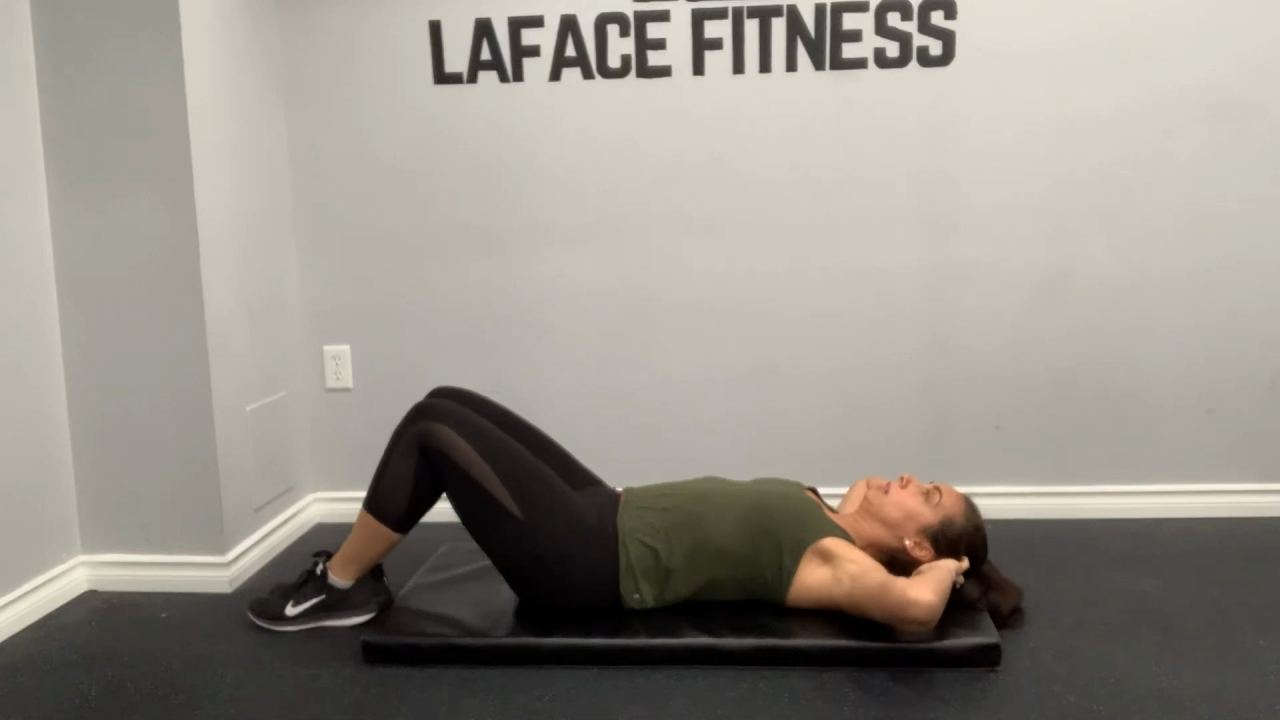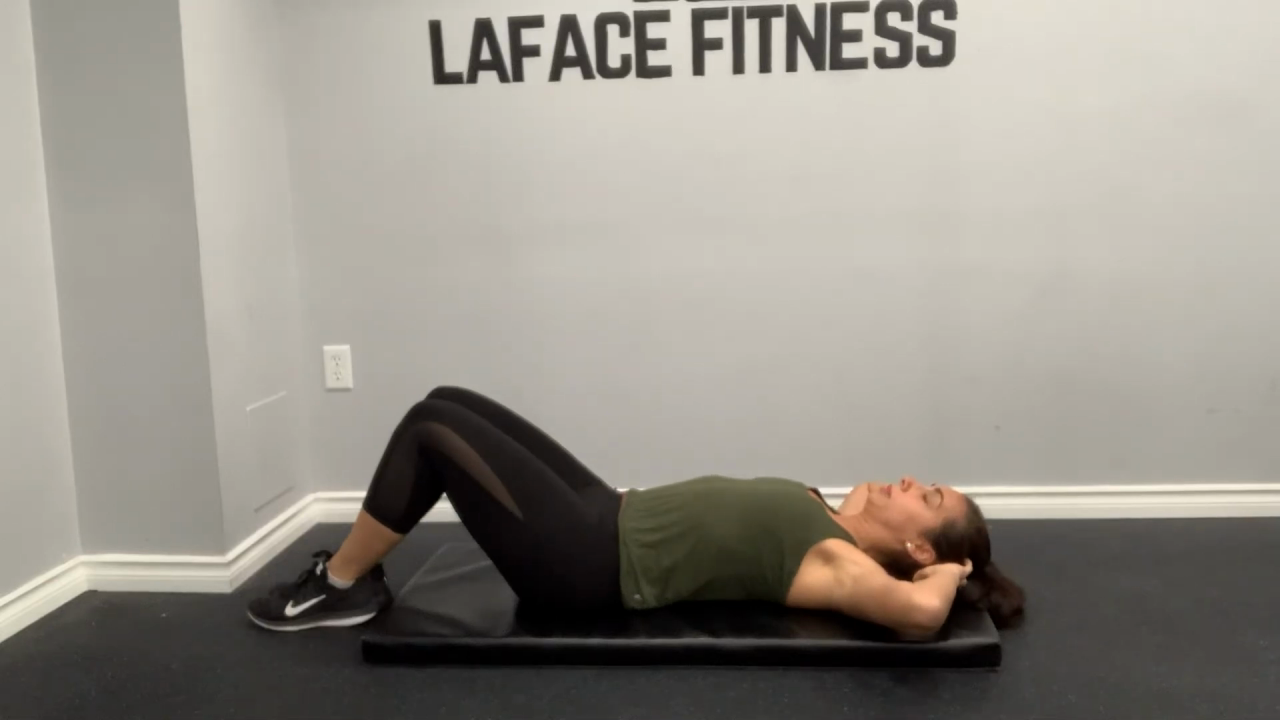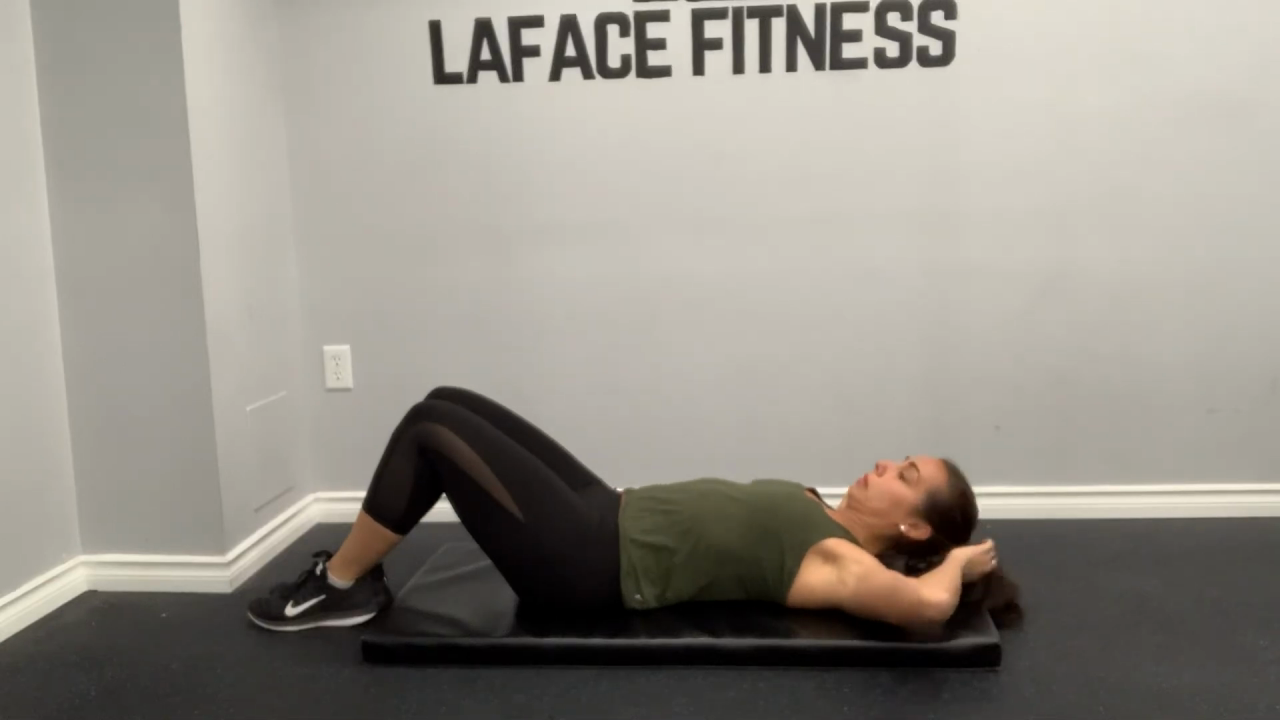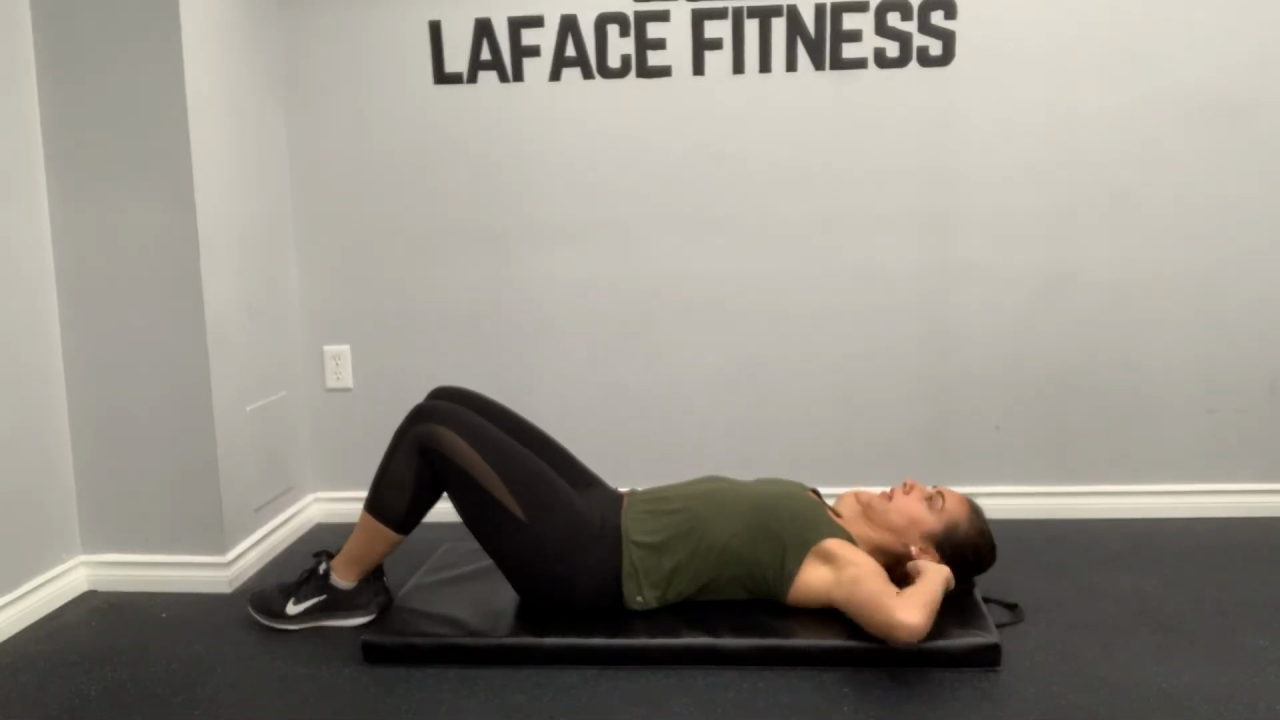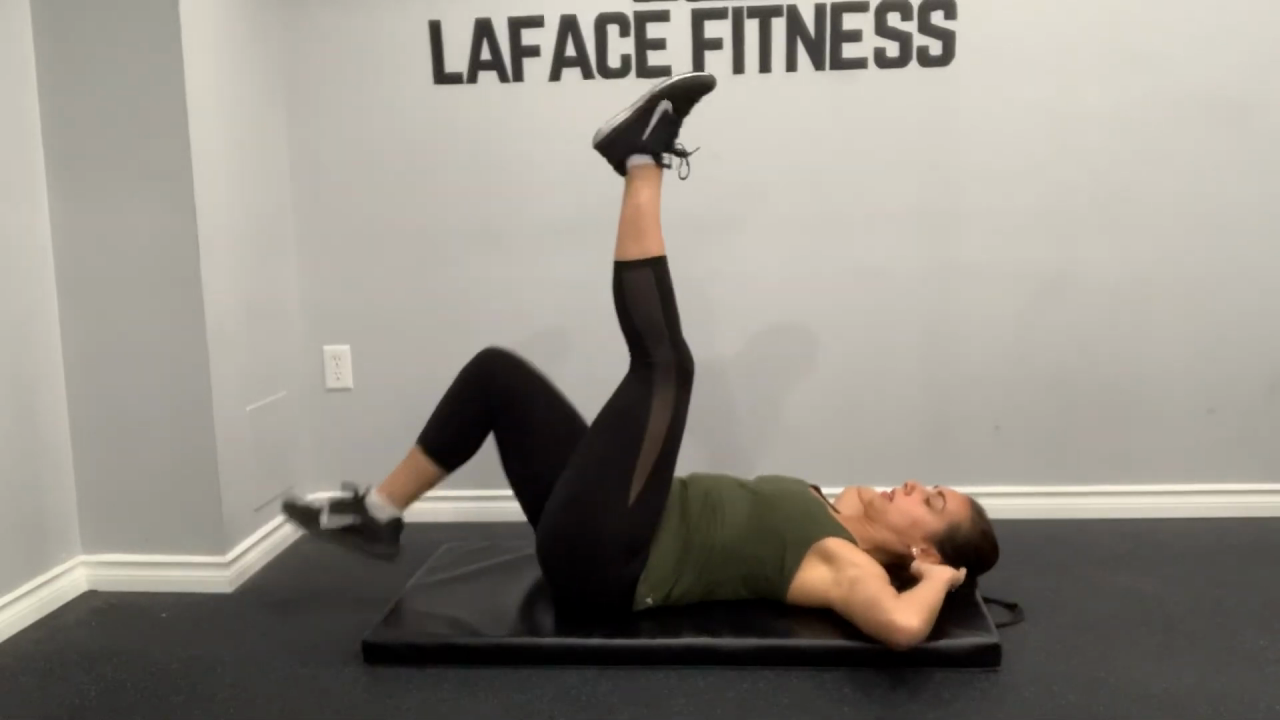
dt=1s
person 1, frame 1
left shoulder: (837, 566)
right shoulder: (830, 528)
left elbow: (916, 607)
left wrist: (945, 573)
right wrist: (860, 498)
left hip: (587, 566)
right hip: (605, 519)
left knee: (430, 430)
right knee: (448, 404)
left ankle: (339, 586)
right ankle: (356, 573)
person 1, frame 2
left shoulder: (837, 565)
right shoulder: (831, 528)
left elbow: (921, 612)
left wrist: (949, 573)
left hip: (586, 565)
right hip: (607, 519)
left knee: (431, 430)
right knee: (448, 403)
left ankle: (339, 587)
right ankle: (355, 571)
person 1, frame 3
left shoulder: (841, 567)
right shoulder: (833, 526)
left elbow: (930, 604)
left wrist: (958, 565)
left hip: (588, 566)
right hip: (608, 519)
left knee: (429, 431)
right knee: (447, 404)
left ankle: (337, 588)
right ankle: (356, 573)
person 1, frame 4
left shoulder: (854, 568)
right shoulder: (839, 530)
left elbow: (904, 624)
left wrist: (933, 583)
right wrist: (858, 502)
left hip: (588, 564)
right hip: (609, 517)
left knee: (432, 432)
right knee: (448, 404)
left ankle: (342, 586)
right ankle: (359, 566)
person 1, frame 5
left shoulder: (852, 569)
right shoulder: (837, 526)
left elbow: (903, 626)
left wrist: (938, 583)
left hip: (600, 563)
right hip: (591, 541)
left knee: (663, 360)
right knee: (498, 370)
right ankle: (377, 512)
